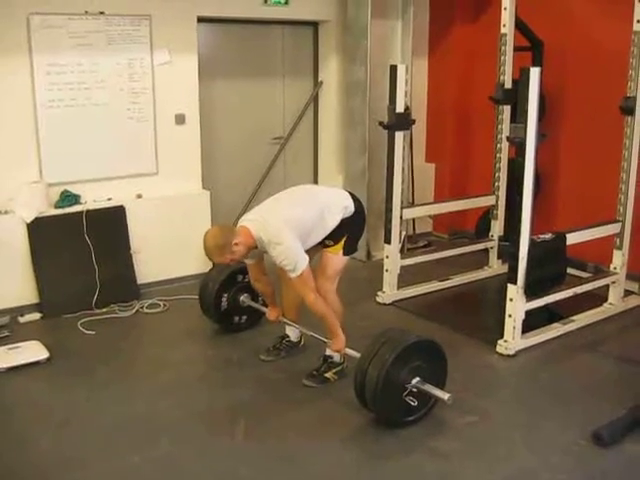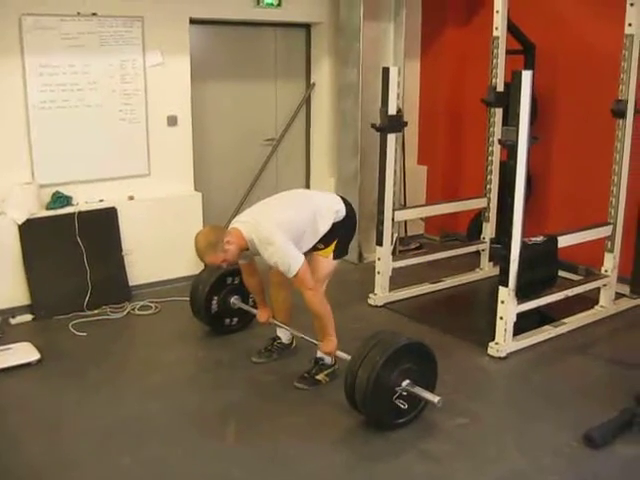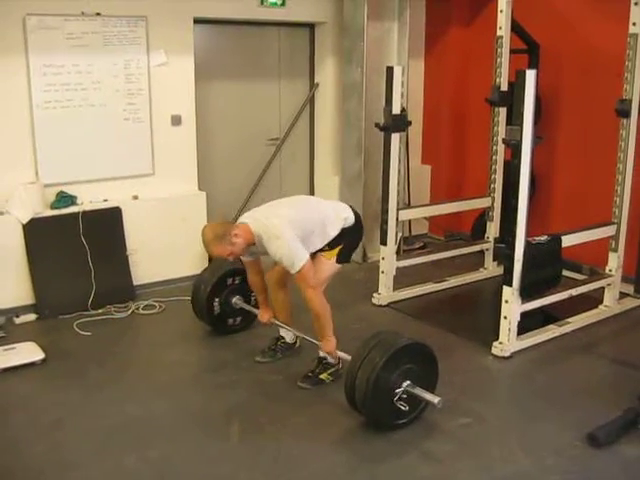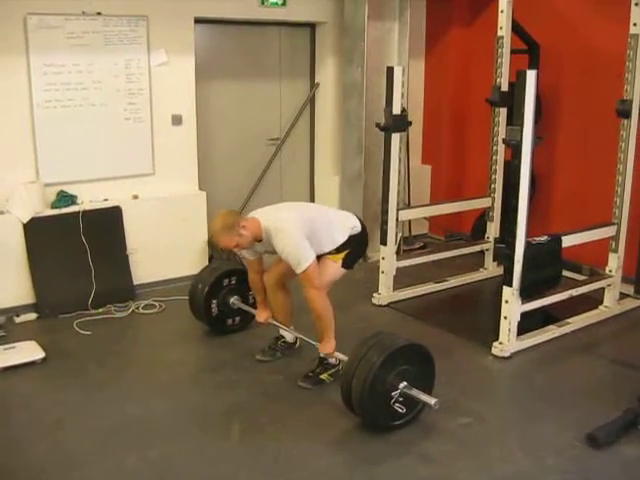
dt=0.2s
person 1, frame 1
left shoulder: (279, 242)
right shoulder: (243, 233)
left elbow: (310, 294)
right elbow: (258, 277)
left wrist: (337, 335)
right wrist: (273, 306)
left hip: (346, 212)
right hip: (319, 209)
left knee: (324, 284)
right knee: (287, 274)
left ankle: (335, 360)
right ankle: (292, 337)
person 1, frame 2
left shoulder: (271, 243)
right shoulder: (235, 235)
left elbow: (309, 290)
right elbow: (250, 275)
left wrist: (330, 337)
right wrist: (262, 307)
left hip: (337, 217)
right hip: (310, 212)
left knee: (314, 285)
right knee: (277, 276)
left ankle: (326, 361)
right ankle: (284, 339)
person 1, frame 3
left shoulder: (277, 238)
right shoulder: (243, 231)
left elbow: (311, 288)
right elbow: (255, 274)
left wrist: (328, 338)
right wrist: (264, 306)
left hip: (344, 225)
right hip: (317, 222)
left knee: (312, 287)
right knee: (274, 278)
left ankle: (329, 360)
right ankle: (287, 339)
person 1, frame 4
left shoulder: (285, 235)
right shoulder: (249, 231)
left elbow: (314, 289)
right elbow: (256, 273)
left wrist: (328, 339)
right wrist: (262, 306)
left hip: (350, 235)
right hip: (322, 233)
left knee: (313, 291)
right knee: (272, 279)
left ankle: (330, 361)
right ankle: (287, 339)
